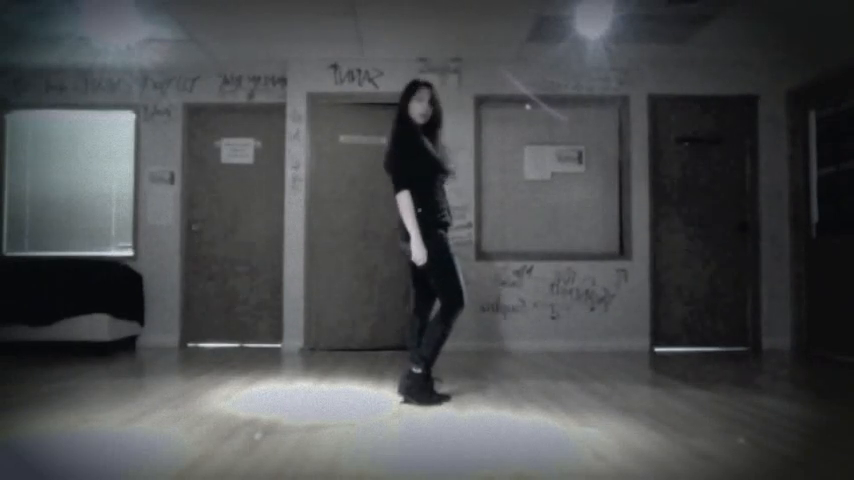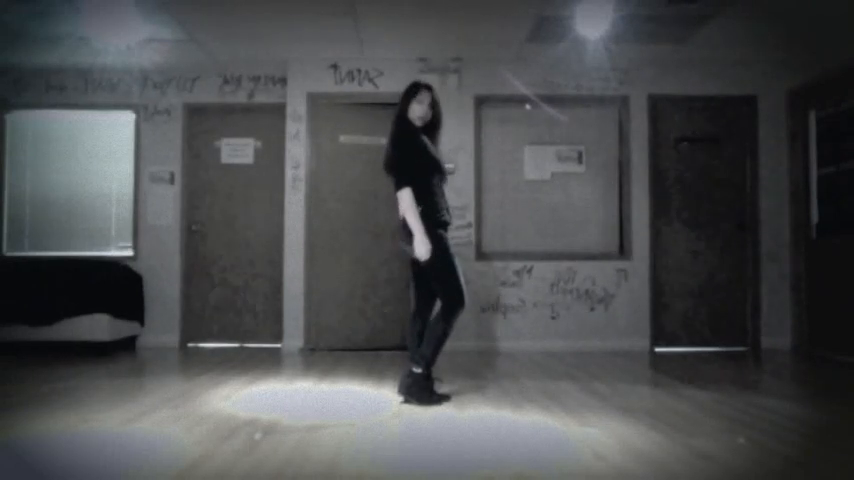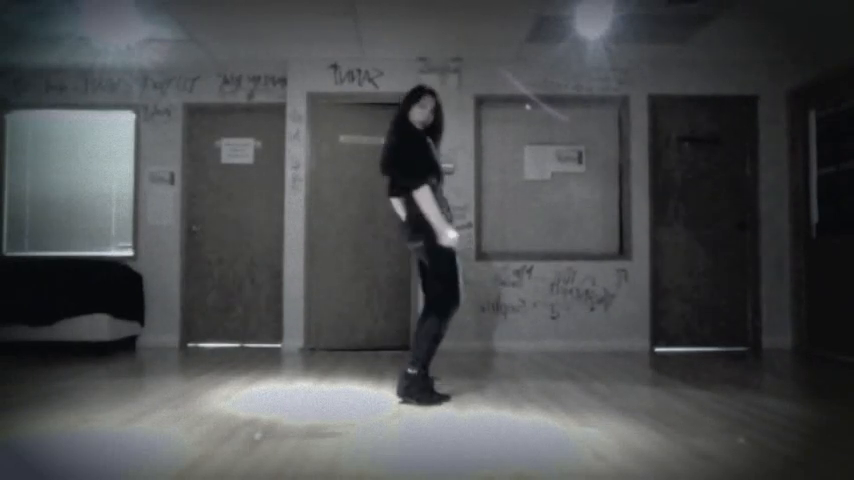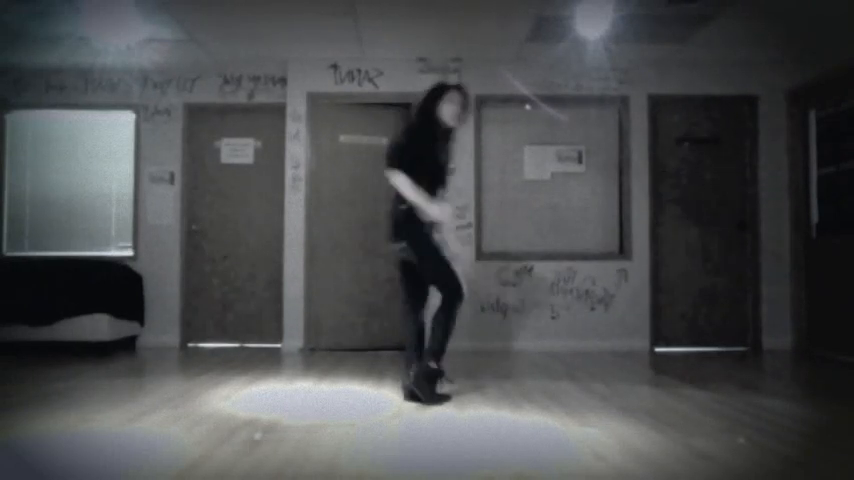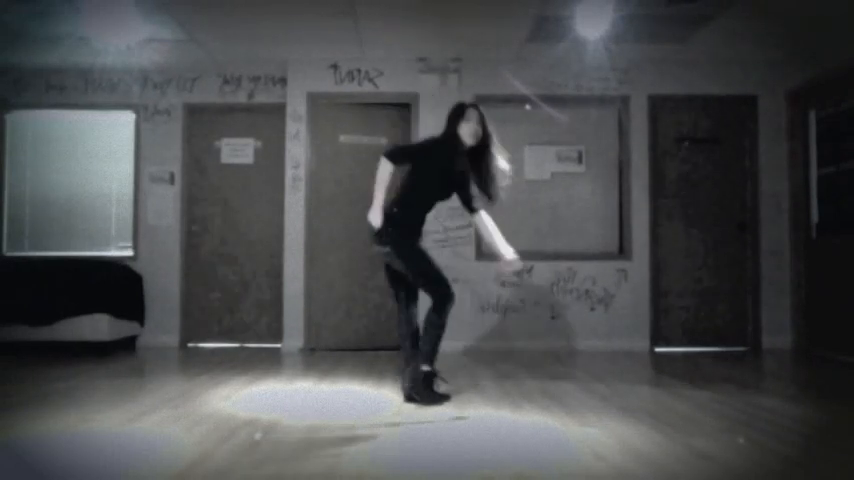
dt=0.3s
person 1, frame 1
left shoulder: (422, 140)
right shoulder: (405, 139)
right elbow: (402, 191)
right wrist: (416, 238)
left hip: (430, 230)
right hip: (425, 231)
left knee: (424, 305)
right knee: (452, 301)
left ankle: (416, 379)
right ankle: (416, 376)
person 1, frame 2
left shoulder: (418, 141)
right shoulder: (406, 138)
right elbow: (404, 187)
right wrist: (420, 233)
left hip: (428, 231)
right hip: (426, 231)
left knee: (425, 305)
right knee: (453, 301)
left ankle: (417, 379)
right ankle: (416, 376)
person 1, frame 3
left shoulder: (408, 142)
right shoulder: (410, 139)
left elbow: (394, 193)
right elbow: (419, 186)
right wrist: (443, 227)
left hip: (420, 231)
right hip: (429, 231)
left knee: (434, 304)
right knee: (446, 301)
left ankle: (416, 379)
right ankle: (413, 378)
person 1, frame 4
left shoulder: (436, 141)
right shoulder: (420, 133)
right elbow: (394, 170)
right wrist: (427, 205)
left hip: (408, 229)
right hip: (413, 229)
left knee: (415, 303)
right knee: (453, 292)
left ankle: (415, 378)
right ankle: (427, 371)
person 1, frame 5
left shoulder: (461, 166)
right shoulder: (438, 148)
left elbow: (476, 211)
right elbow: (390, 158)
left wrist: (503, 248)
right wrist: (377, 206)
left hip: (398, 236)
right hip: (395, 233)
left knee: (407, 306)
right knee: (442, 295)
left ankle: (414, 381)
right ankle: (421, 373)
